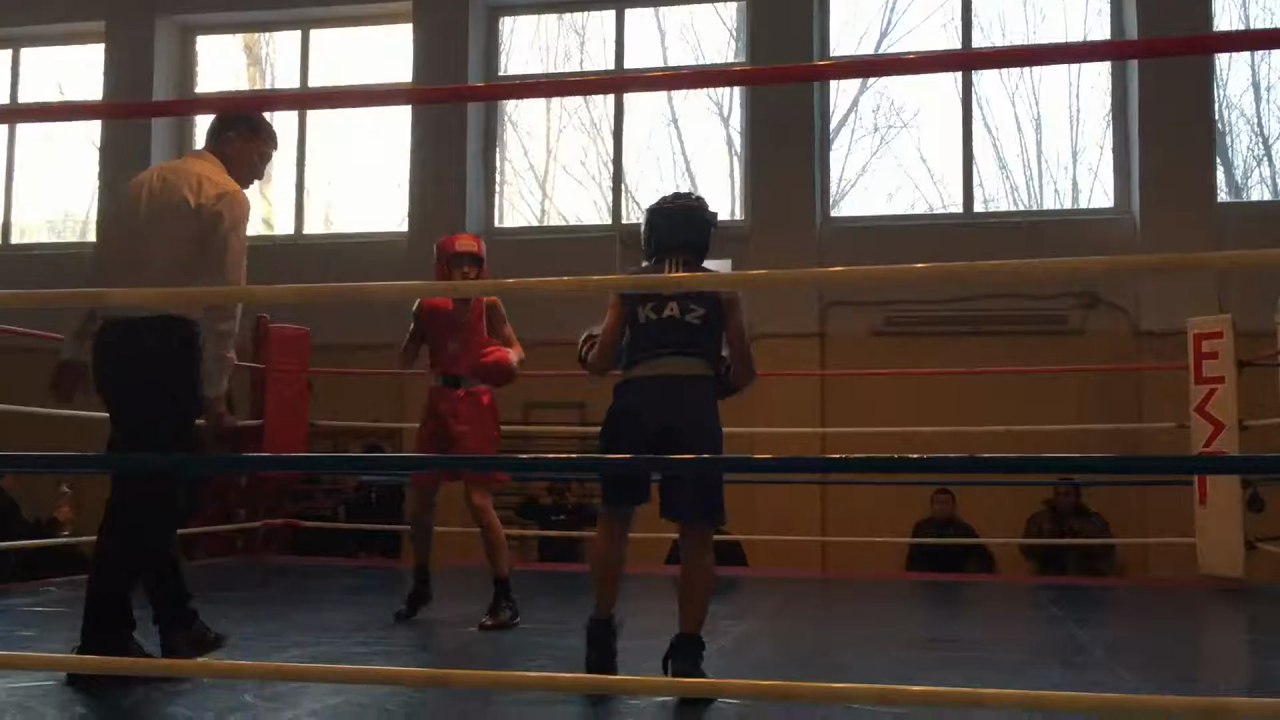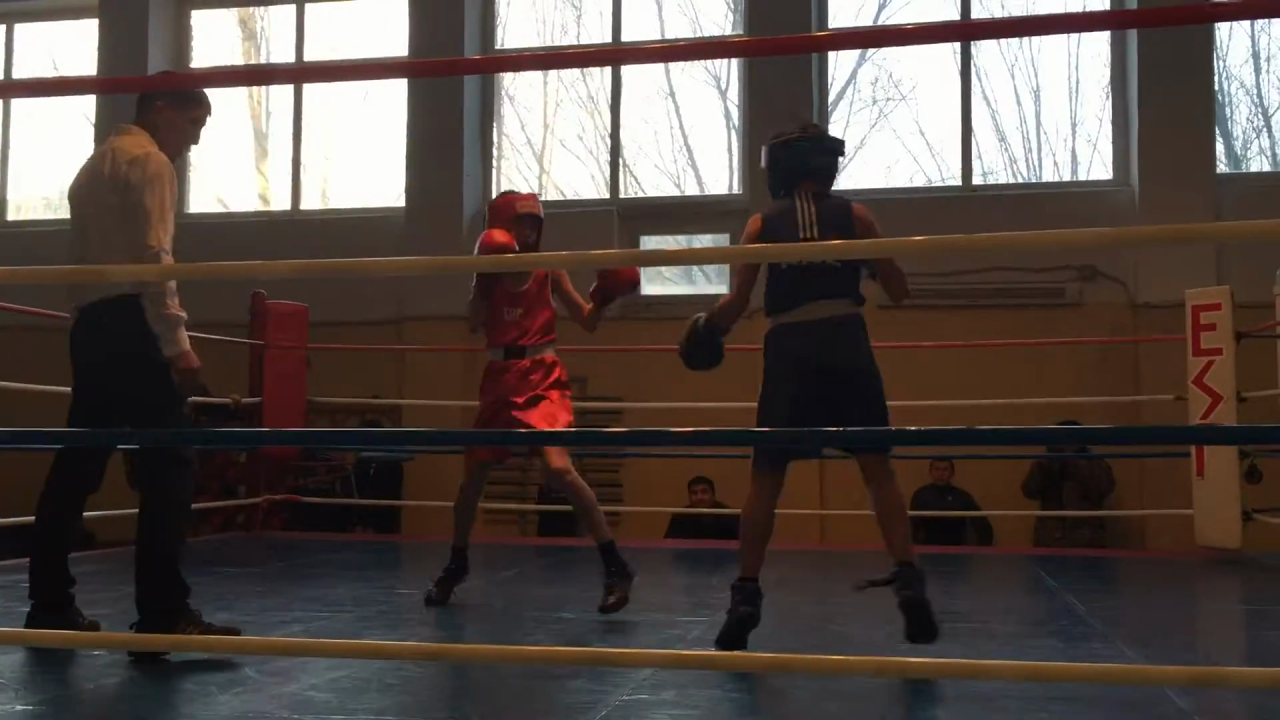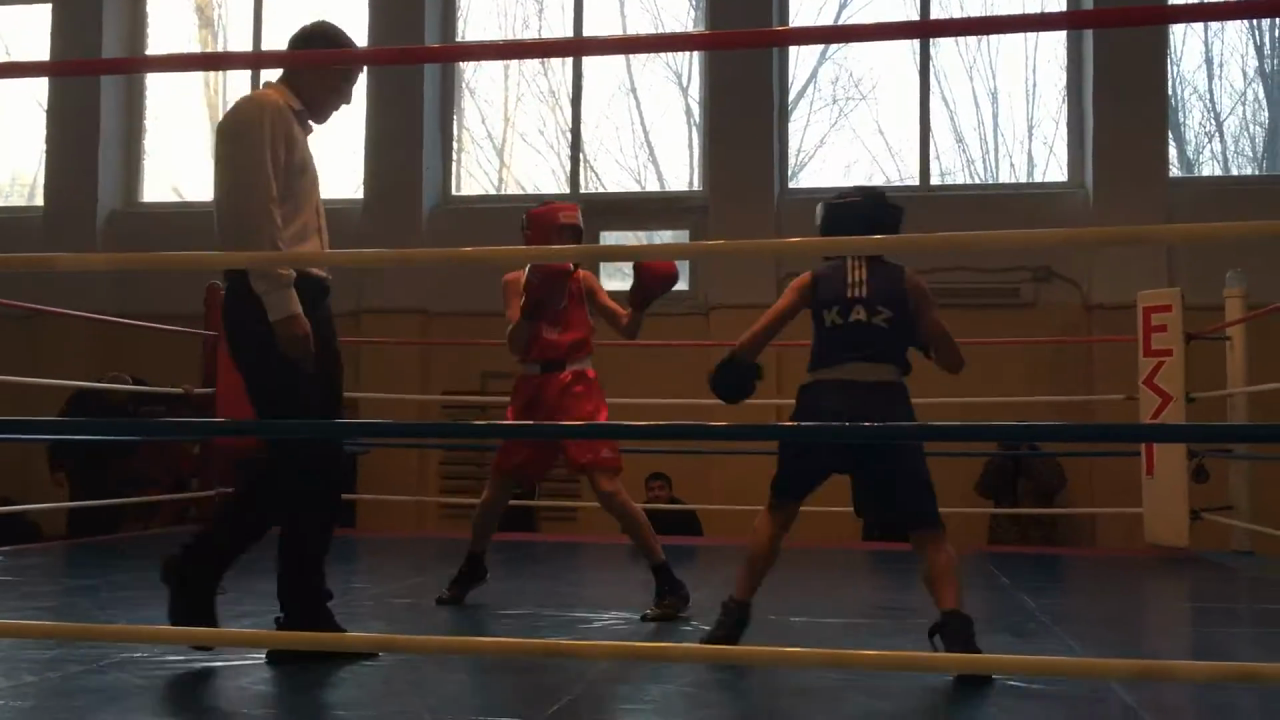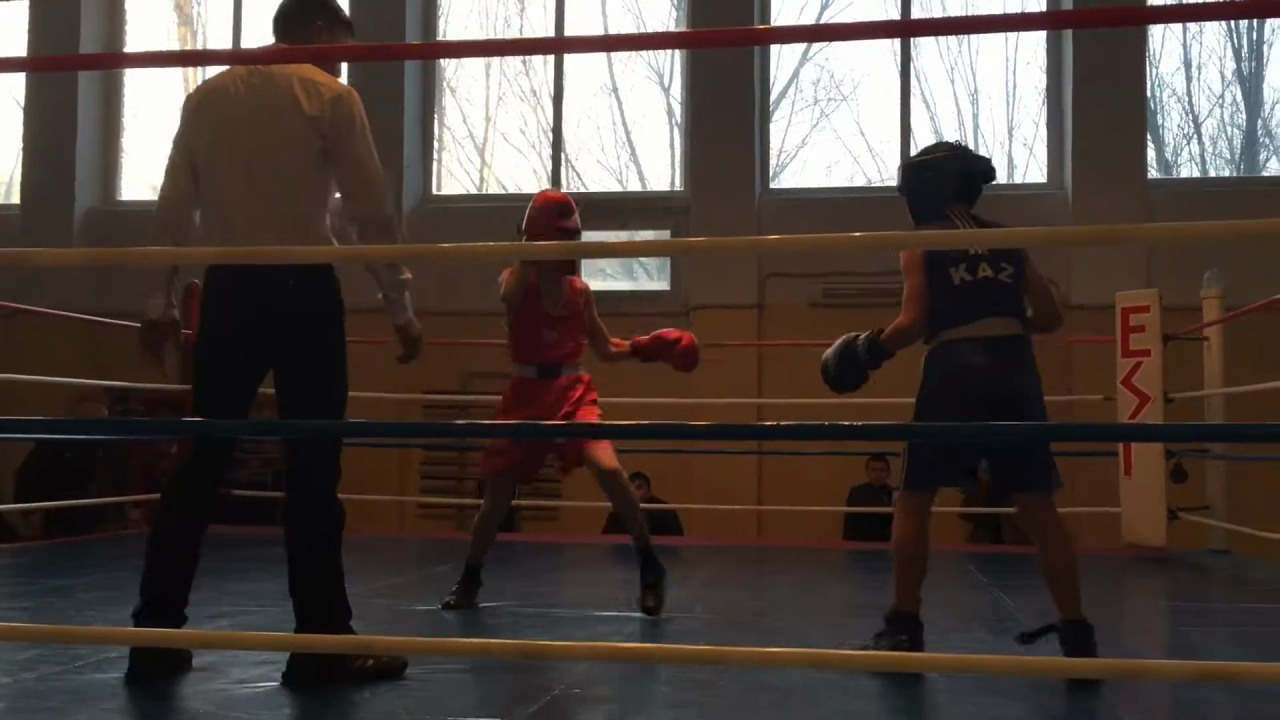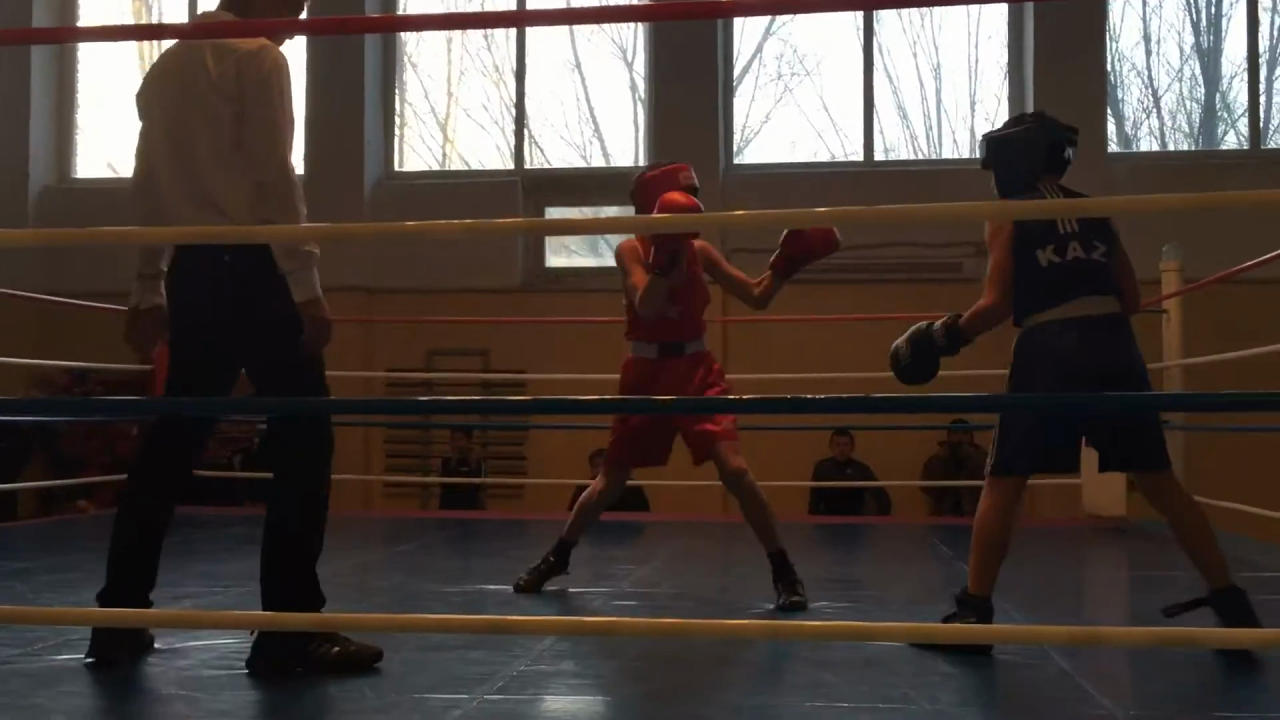
dt=1s
person 1, frame 1
left shoulder: (144, 181)
right shoulder: (224, 195)
left elbow: (99, 270)
right elbow: (221, 299)
left wrist: (75, 349)
right wrist: (216, 387)
left hip: (114, 342)
right hip: (165, 344)
left knee: (147, 487)
right knee: (146, 491)
left ankle: (177, 622)
right ankle: (103, 641)
person 1, frame 2
left shoulder: (94, 165)
right shoulder: (148, 161)
right elbow: (150, 257)
right wrist: (176, 341)
left hip: (92, 325)
right hip: (129, 326)
left knee: (78, 463)
right knee: (167, 466)
left ankle: (50, 604)
right ankle: (164, 615)
person 1, frame 3
left shoulder: (292, 125)
right shoulder: (262, 112)
right elbow: (252, 217)
right wrist: (281, 307)
left hip: (302, 307)
right hip: (270, 308)
left knee: (320, 462)
right knee: (297, 459)
left ankle: (305, 615)
right ankle: (196, 571)
person 1, frame 4
left shoulder: (207, 96)
right shoulder: (330, 96)
left elbow: (173, 209)
right elbow: (371, 208)
left wrist: (163, 303)
right wrist: (401, 307)
left hip: (227, 289)
right hip: (300, 288)
left knee: (205, 458)
right knee: (312, 465)
left ankle: (156, 632)
right ankle: (322, 642)
person 1, frame 5
left shoulder: (165, 68)
right shoulder: (257, 56)
left elbow: (149, 189)
right elbow: (274, 181)
left wrist: (148, 290)
right wrist: (305, 285)
left hip: (195, 271)
right hip: (253, 269)
left knee: (173, 440)
right knee: (303, 441)
left ankle: (120, 614)
right ankle: (289, 626)
person 2, frame 1
left shoulder: (631, 284)
right shoulder: (721, 287)
left elbow: (601, 361)
right elbow: (744, 373)
left wrist: (587, 353)
right wrist: (719, 381)
left hip: (634, 402)
right hip: (691, 404)
left knee: (614, 521)
right knee: (696, 537)
left ankle: (602, 632)
right ankle: (687, 653)
person 2, frame 2
left shoulder: (763, 222)
right shoulder: (854, 214)
left elbow: (734, 305)
right elbow: (897, 289)
left wrist: (707, 330)
left hip: (790, 349)
right hip: (845, 342)
left knee: (766, 478)
right knee: (878, 471)
left ankle: (746, 596)
right ankle: (909, 582)
person 2, frame 3
left shoulder: (813, 279)
right shoulder: (907, 281)
left elbow: (755, 339)
right elbow: (953, 363)
left wrist: (733, 367)
right wrist: (919, 337)
left hip: (822, 405)
right hip: (886, 407)
left knee: (778, 512)
right knee: (928, 534)
left ankle: (734, 616)
right ankle: (954, 627)
person 2, frame 4
left shoulder: (920, 243)
right shoulder: (1007, 239)
left elbow: (912, 323)
right elbow: (1050, 318)
left wrist: (868, 350)
left hip: (954, 370)
right hip: (1015, 369)
left knee: (914, 499)
right knee: (1037, 505)
left ankle: (904, 627)
right ankle: (1076, 634)
person 2, frame 5
left shoulder: (1006, 218)
right shoulder: (1097, 212)
left elbow: (996, 306)
right elbow: (1131, 299)
left wrist: (941, 336)
left hip: (1051, 353)
right hip: (1115, 349)
left knee: (1003, 485)
right knee: (1158, 482)
left ankle: (974, 612)
right ankle: (1230, 603)
person 3, frame 1
left shoulder: (489, 304)
right shoulder: (433, 308)
left elbow: (517, 352)
right elbow: (405, 362)
left wrist: (508, 362)
right wrist: (418, 329)
left hip: (476, 404)
right hip: (439, 404)
left knee: (479, 501)
right knee: (418, 504)
left ankle: (504, 597)
right ankle: (421, 585)
person 3, frame 2
left shoulder: (549, 270)
right shoulder: (488, 271)
left elbow: (587, 320)
right elbow: (474, 324)
left wrist: (602, 297)
right wrist: (485, 280)
left hip: (542, 377)
right hip: (499, 376)
left knee: (559, 468)
right knee: (473, 477)
left ankle: (615, 565)
right ankle: (457, 564)
person 3, frame 3
left shoulder: (583, 281)
right shoulder: (516, 281)
left elbow: (626, 330)
right elbow: (514, 345)
left wrist: (641, 301)
right wrist: (532, 303)
left hip: (578, 391)
right hip: (532, 392)
left knee: (609, 490)
right knee: (495, 493)
left ankle: (669, 584)
right ankle: (472, 569)
person 3, frame 4
left shoulder: (580, 290)
right shoulder: (519, 274)
left elbow: (606, 349)
right elbow: (507, 299)
left wrist: (647, 347)
left hip: (573, 394)
right hip: (525, 396)
left knee: (609, 469)
right knee: (497, 497)
left ankle: (649, 565)
right ankle: (469, 579)
person 3, frame 5
left shoulder: (701, 251)
right shoulder: (631, 250)
left elbow: (755, 298)
right elbow: (648, 307)
left wrist: (786, 265)
right wrist: (664, 254)
left hip: (696, 372)
right hip: (646, 375)
left knee: (734, 468)
right knee: (609, 484)
left ankle: (784, 572)
right ankle: (557, 556)
